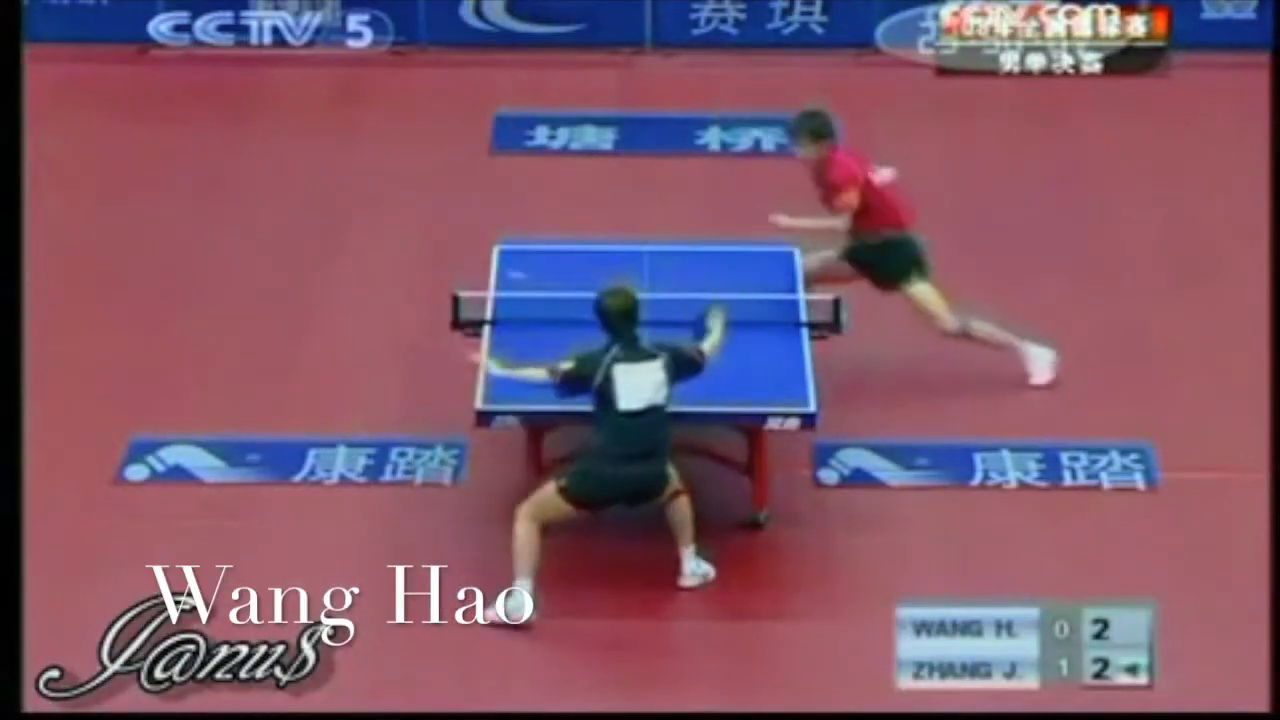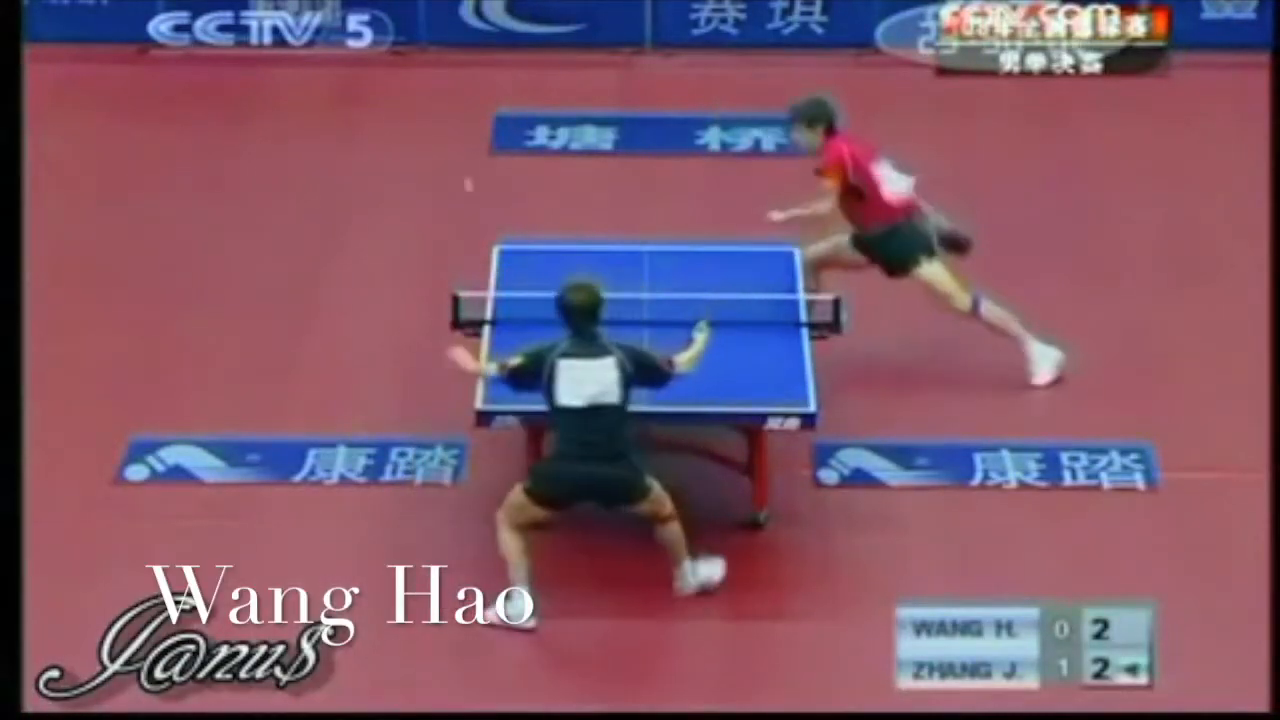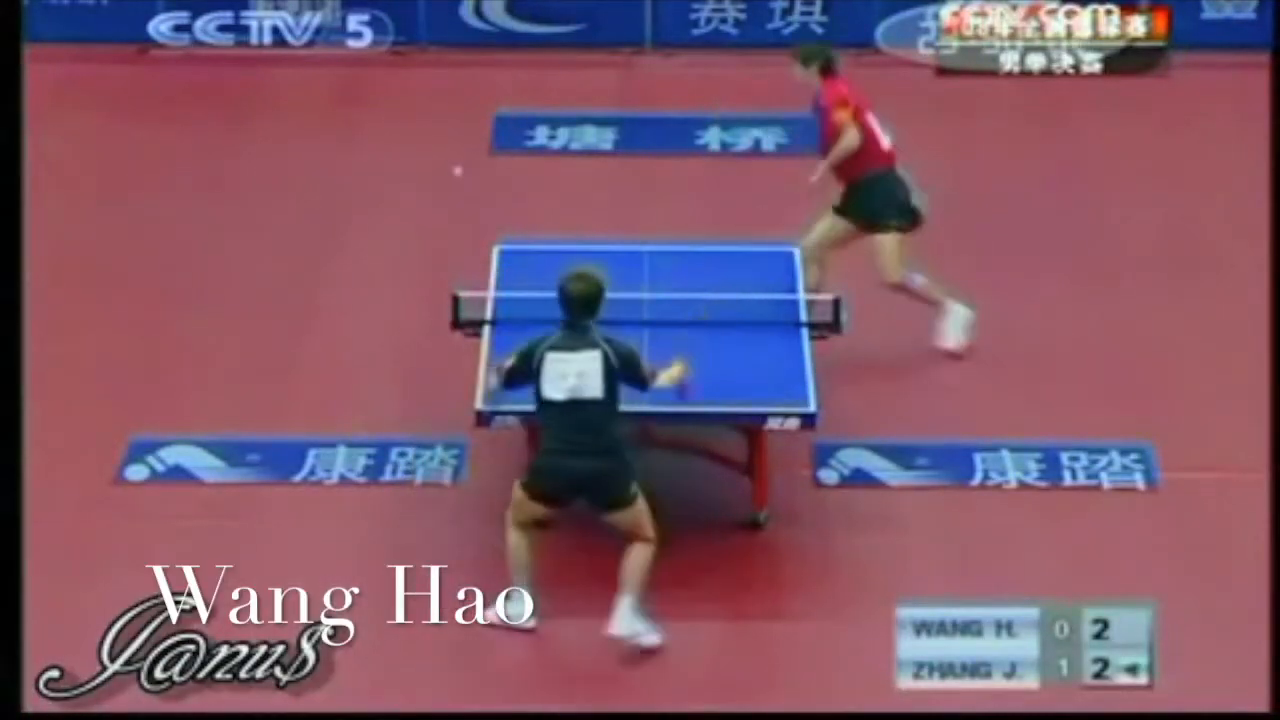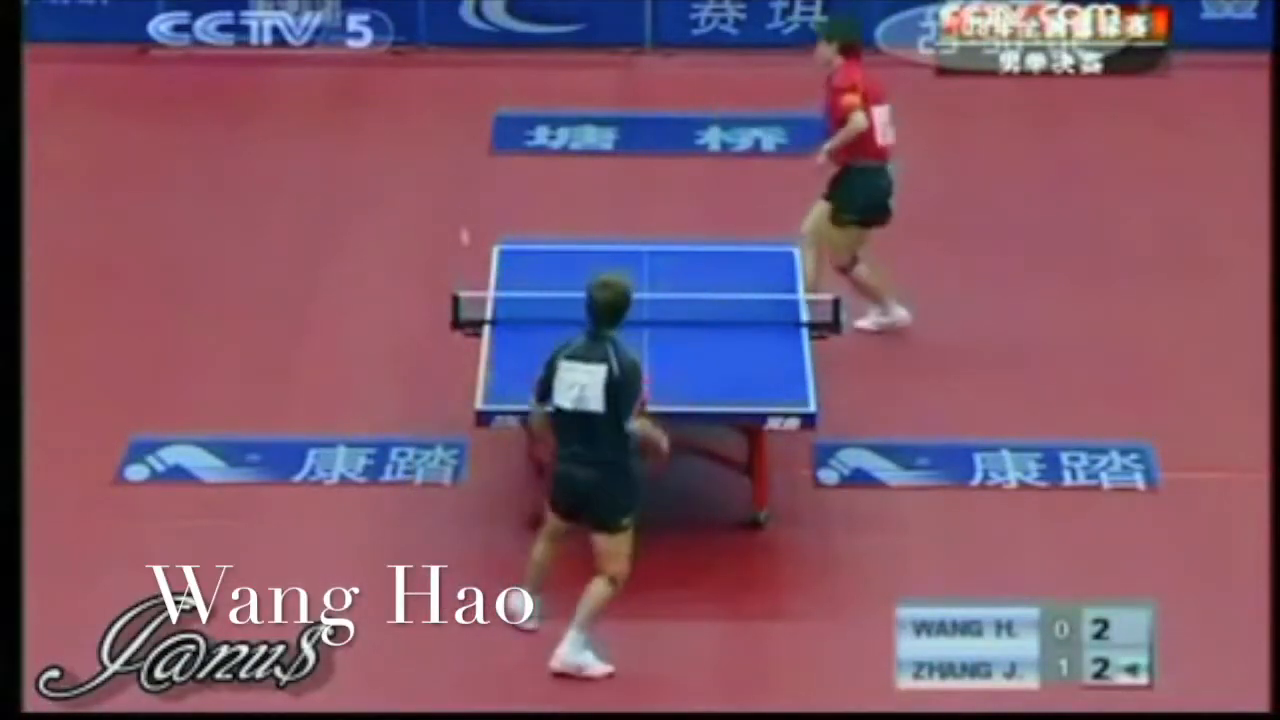
dt=0.2s
person 1, frame 1
left shoulder: (597, 363)
right shoulder: (663, 357)
left elbow: (550, 374)
right elbow: (707, 352)
left wrist: (501, 370)
right wrist: (717, 328)
left hip: (602, 471)
right hip: (650, 472)
left knee: (528, 514)
right knee: (675, 488)
left ankle: (518, 603)
right ankle: (691, 567)
person 1, frame 2
left shoulder: (547, 357)
right shoulder: (624, 357)
left elbow: (498, 372)
right elbow: (680, 367)
left wrist: (470, 363)
right wrist: (701, 340)
left hip: (563, 469)
right hip: (616, 469)
left knee: (508, 520)
right knee: (664, 511)
left ankle: (518, 606)
right ankle: (689, 575)
person 1, frame 3
left shoulder: (540, 349)
right shoulder: (614, 350)
left elbow: (499, 383)
right elbow: (658, 383)
left wrist: (499, 377)
right wrist: (679, 371)
left hip: (552, 463)
right hip: (604, 465)
left knee: (516, 523)
right knee: (644, 537)
left ankle: (517, 609)
right ankle: (627, 616)
person 1, frame 4
left shoulder: (563, 354)
right shoulder: (624, 366)
left elbow: (538, 412)
right elbow: (635, 425)
left wrist: (552, 443)
right wrist: (659, 439)
left hip: (567, 471)
right hip: (610, 477)
left knee: (549, 535)
right knee: (613, 571)
left ankle: (525, 608)
right ankle: (571, 650)
person 2, frame 1
left shoulder: (841, 172)
right shoulder: (825, 169)
left elbow: (844, 223)
left wrist: (793, 223)
left hip: (895, 249)
right hip: (867, 246)
left knee: (946, 324)
right knee: (802, 275)
left ankle: (1032, 353)
person 2, frame 2
left shoulder: (833, 155)
right shoulder: (850, 148)
left elbow: (828, 206)
right elbow: (900, 184)
left wrist: (787, 215)
right wrist: (936, 221)
left hip: (901, 236)
right hip: (877, 236)
left knee: (959, 300)
right knee: (809, 259)
left ankle: (1038, 351)
person 2, frame 3
left shoulder: (834, 96)
right shoulder: (834, 95)
left elbow: (851, 139)
left wrist: (823, 167)
left hip: (878, 188)
right hip: (863, 189)
left knee: (892, 276)
right knee: (811, 251)
left ankle: (951, 311)
person 2, frame 4
left shoulder: (844, 79)
right shoulder: (858, 78)
left elbow: (859, 123)
right elbow: (866, 124)
left wrist: (829, 148)
left hip: (863, 179)
right hip: (858, 175)
left knee: (842, 259)
right knee: (809, 236)
left ankle: (891, 311)
